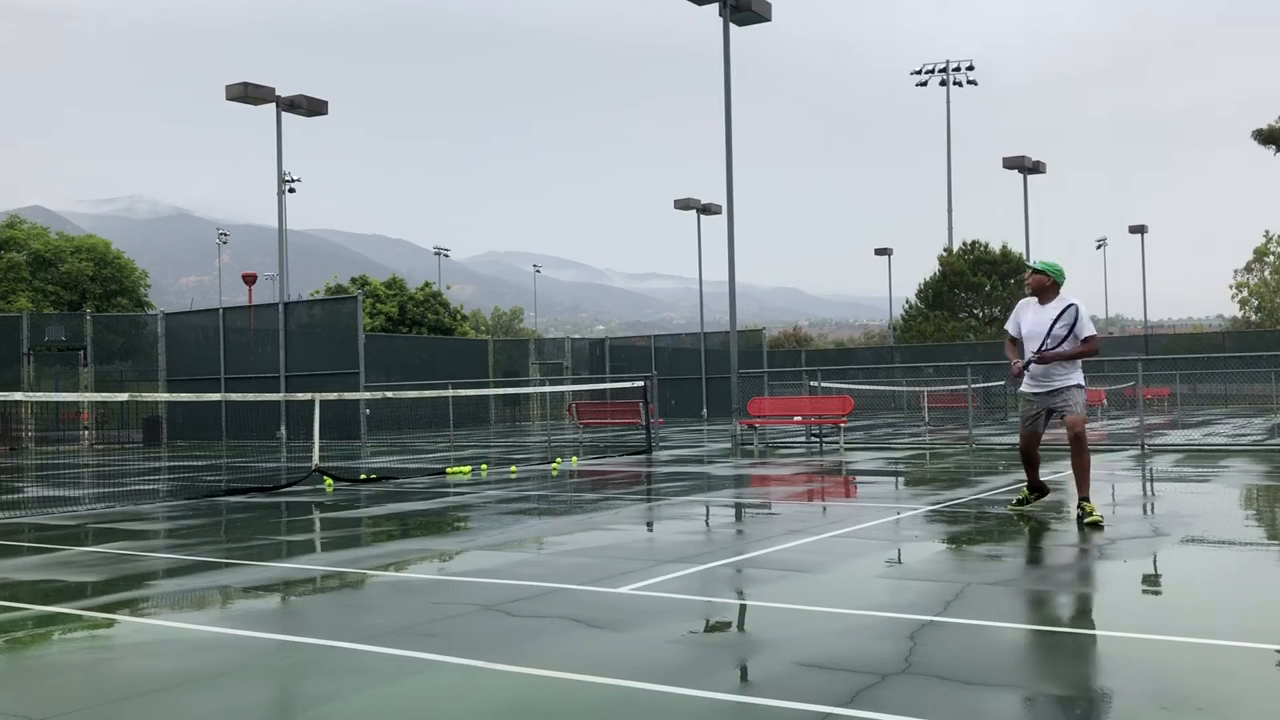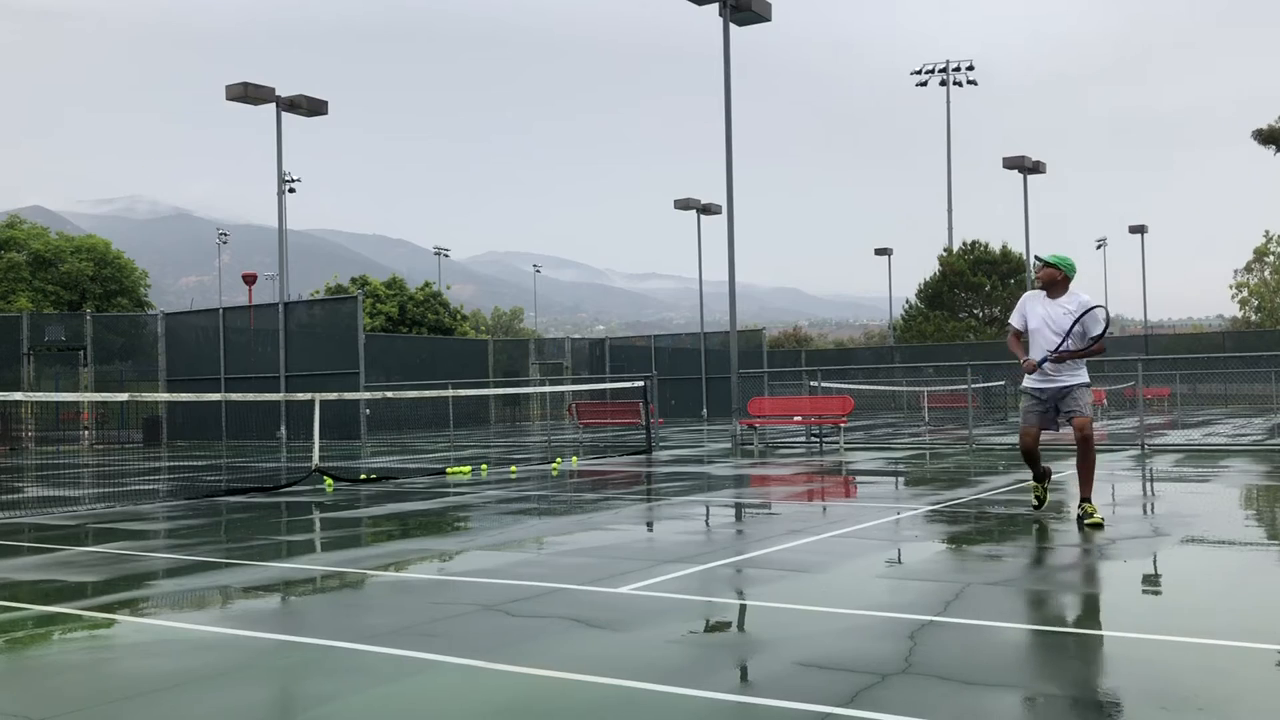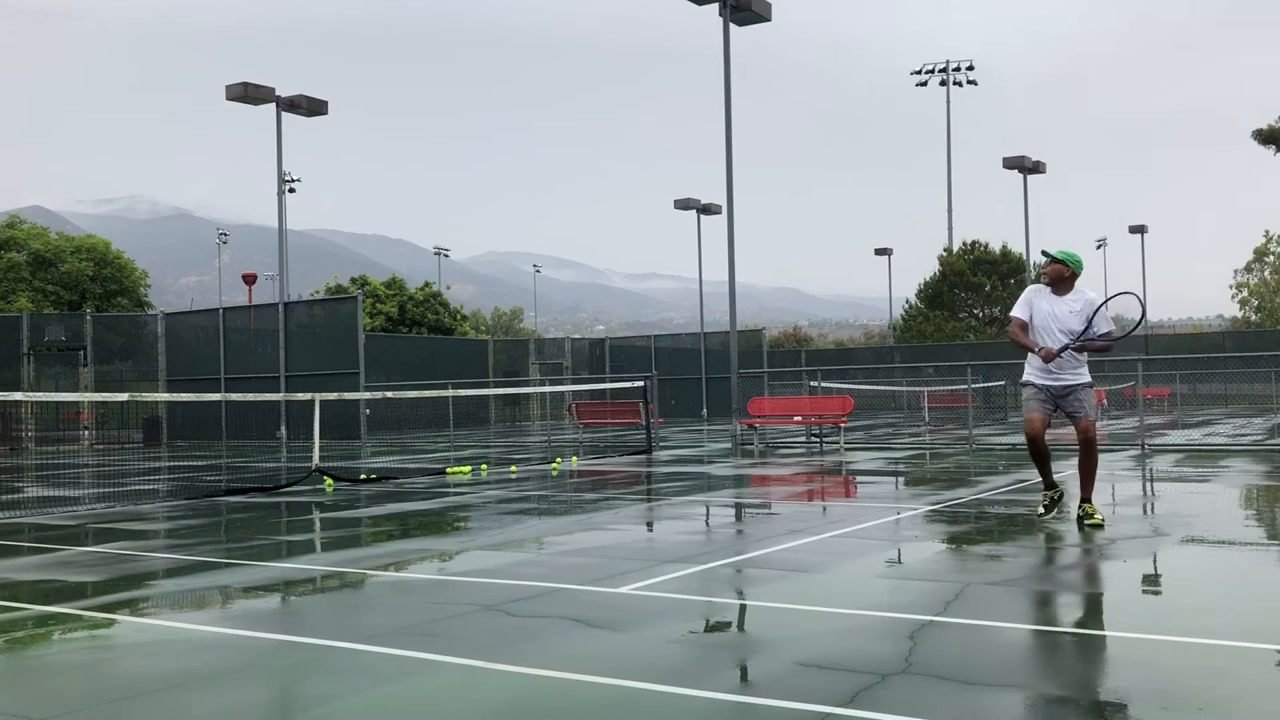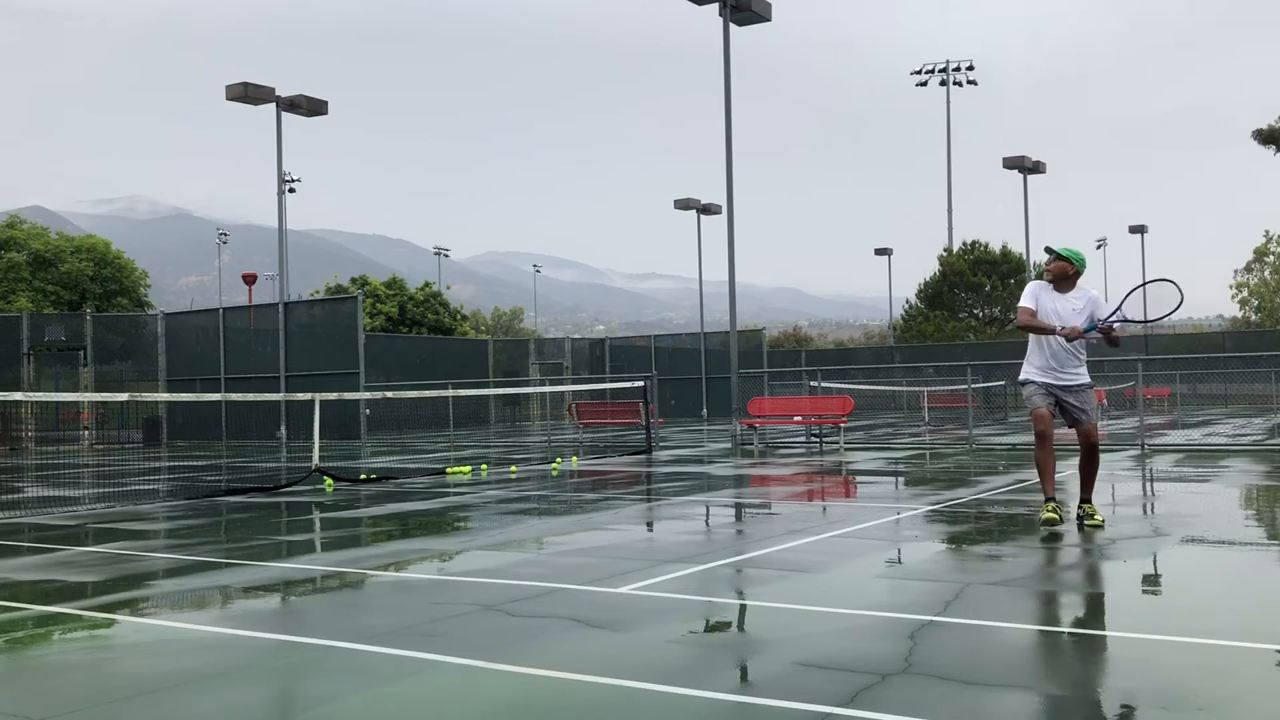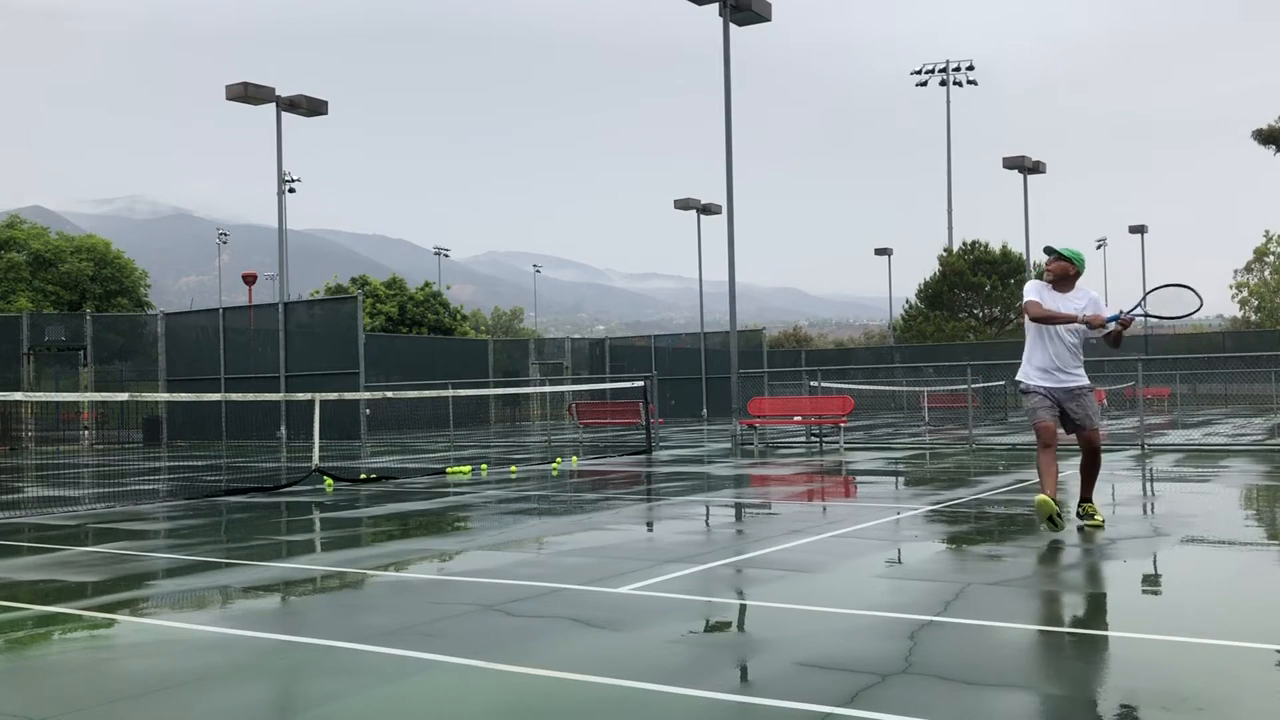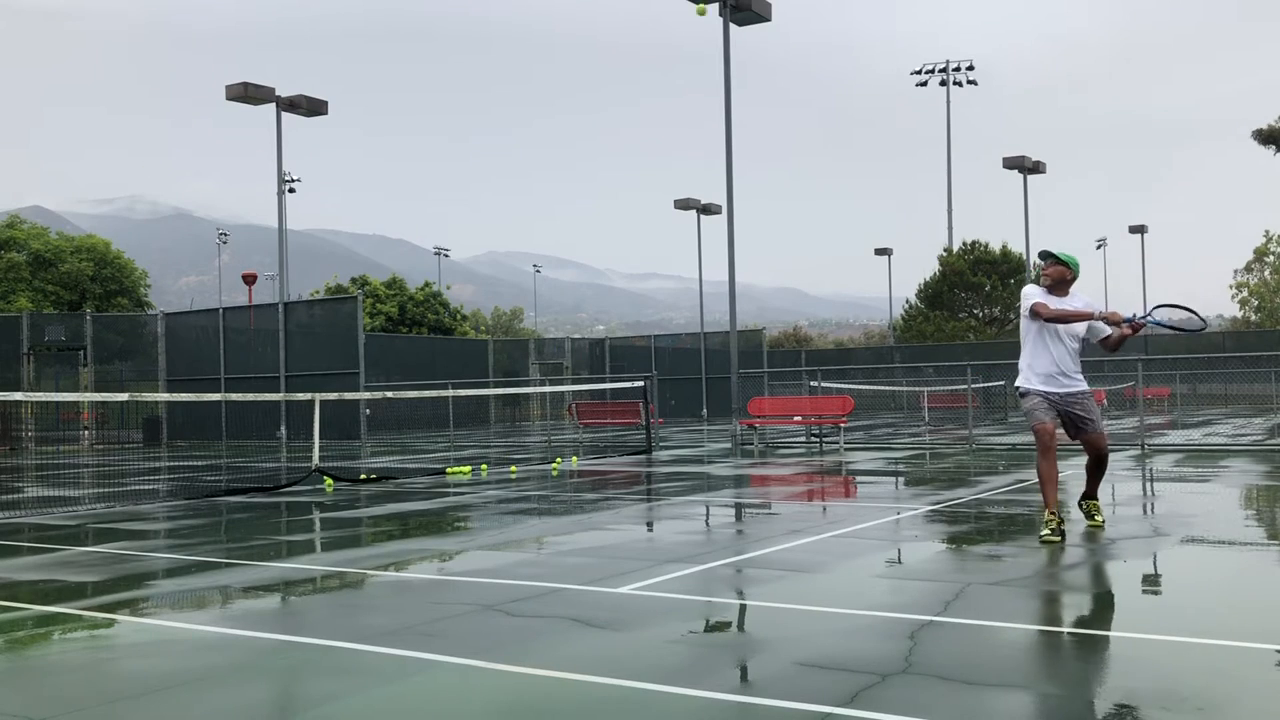
dt=0.1s
person 1, frame 1
left shoulder: (1072, 307)
right shoulder: (1023, 307)
left elbow: (1092, 346)
right elbow: (1010, 342)
left wrist: (1059, 356)
right wrist: (1015, 362)
left hip: (1068, 385)
right hip: (1032, 389)
left knee: (1076, 432)
right knee: (1027, 446)
left ankle: (1084, 503)
right ankle: (1035, 487)
person 1, frame 2
left shoulder: (1082, 303)
right shoulder: (1029, 299)
left elbow: (1100, 345)
right elbow: (1013, 337)
left wrist: (1072, 354)
right wrist: (1024, 359)
left hip: (1074, 382)
right hip: (1035, 385)
left knee: (1084, 433)
right knee: (1027, 444)
left ankle: (1085, 504)
right ankle: (1040, 476)
person 1, frame 3
left shoulder: (1089, 300)
right shoulder: (1033, 294)
left elbow: (1105, 343)
right elbow: (1015, 331)
left wrist: (1087, 346)
right wrist: (1037, 348)
left hip: (1076, 381)
right hip: (1037, 381)
left knee: (1088, 437)
right knee: (1034, 432)
left ankle: (1086, 504)
right ankle: (1049, 486)
person 1, frame 4
left shoulder: (1091, 299)
right shoulder: (1035, 289)
left elbow: (1113, 341)
right elbow: (1022, 320)
left wrist: (1108, 333)
right wrist: (1060, 330)
left hip: (1076, 381)
right hip: (1037, 379)
left knee: (1090, 440)
right knee: (1043, 429)
left ankle: (1085, 505)
right ankle: (1050, 503)
person 1, frame 5
left shoulder: (1090, 299)
right shoulder: (1035, 287)
left elbow: (1113, 341)
right elbow: (1035, 313)
left wrist: (1121, 328)
right wrist: (1083, 317)
left hip: (1074, 384)
right hip: (1036, 384)
left knee: (1092, 445)
right knee: (1047, 437)
left ankle: (1086, 504)
right ankle: (1050, 503)
person 1, frame 6
left shoulder: (1084, 304)
right shoulder: (1032, 292)
left elbow: (1110, 344)
right elbow: (1047, 314)
left wrist: (1128, 331)
right wrist: (1098, 316)
left hip: (1074, 389)
right hip: (1036, 388)
left knee: (1099, 449)
right knee: (1046, 440)
left ankle: (1089, 499)
right ankle: (1052, 517)
